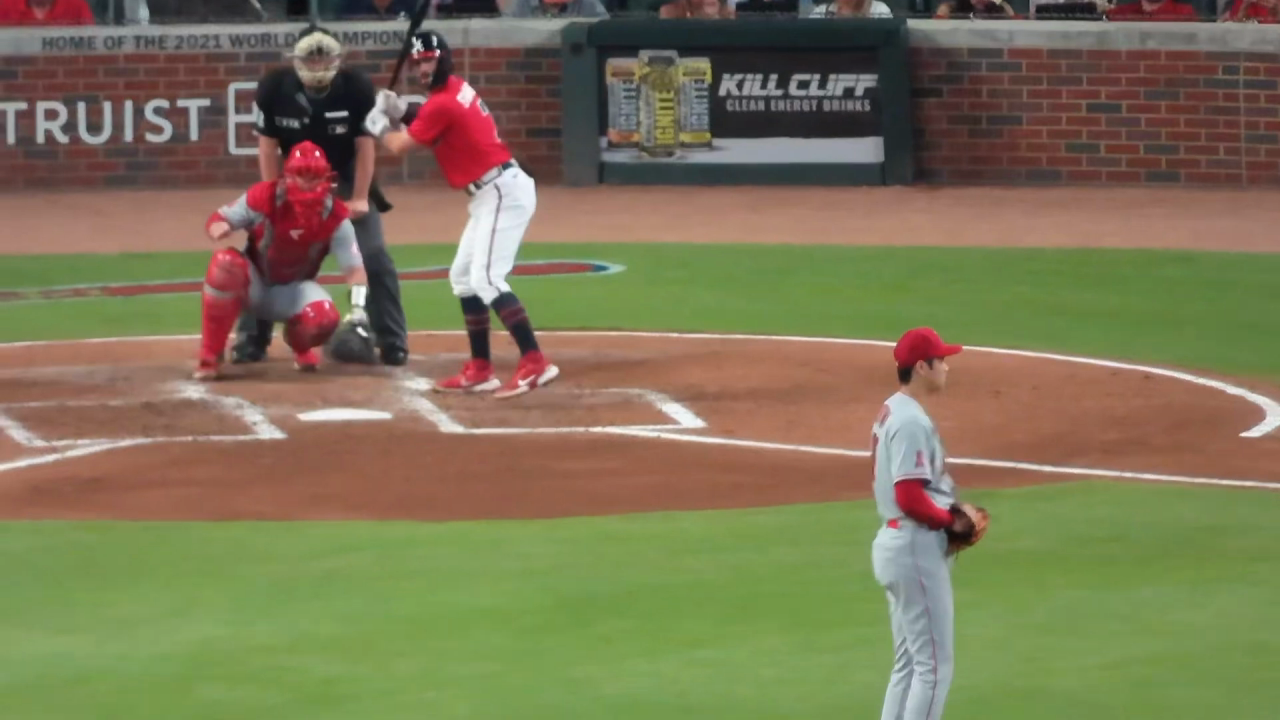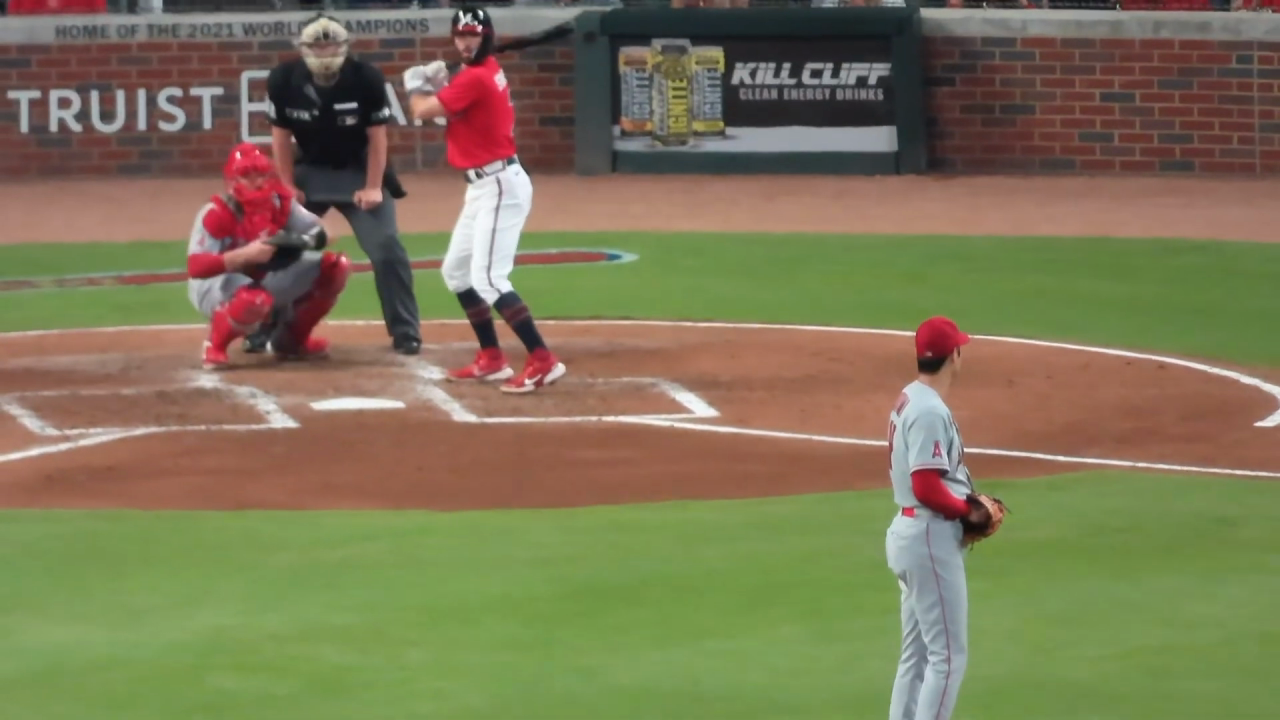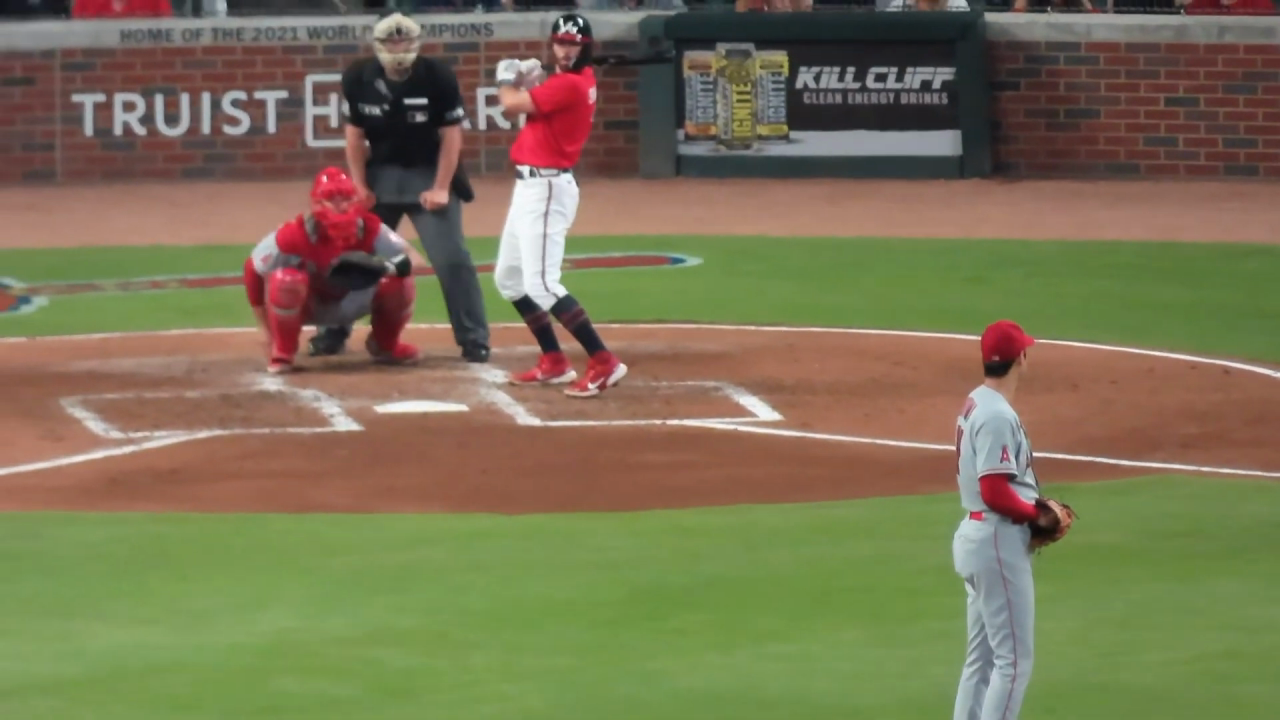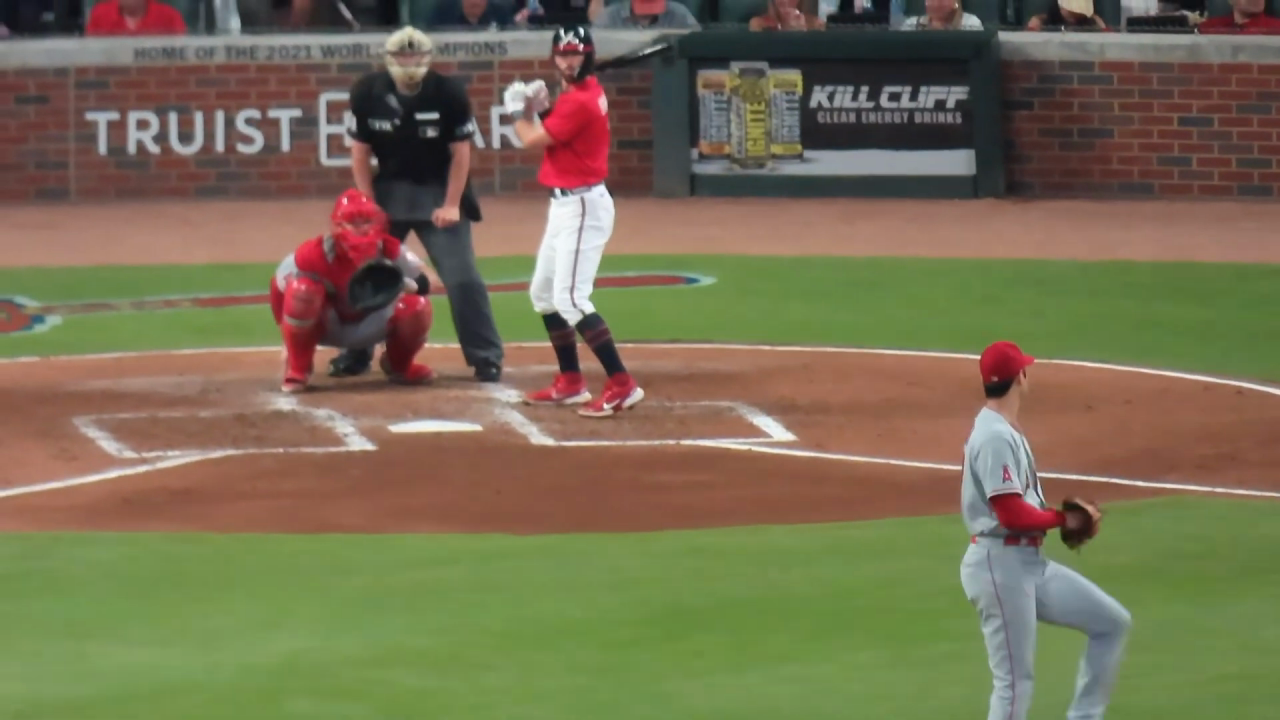
dt=0.7s
person 1, frame 1
left shoulder: (892, 411)
right shoulder: (912, 421)
right elbow: (910, 498)
left wrist: (947, 517)
right wrist: (953, 521)
left hip: (898, 543)
right hip: (914, 548)
left knee: (909, 662)
right knee: (934, 663)
person 1, frame 2
left shoulder: (909, 399)
right shoulder: (931, 410)
right elbow: (927, 488)
left wrist: (963, 507)
right wrist: (969, 511)
left hip: (911, 531)
right hip: (930, 537)
left knee: (917, 654)
right knee: (948, 654)
person 1, frame 3
left shoulder: (976, 403)
right shoulder: (998, 415)
right elbow: (995, 492)
left wrist: (1033, 511)
right wrist: (1039, 515)
left hip: (978, 536)
right hip: (996, 542)
left knee: (982, 658)
right knee: (1013, 659)
person 1, frame 4
left shoulder: (1002, 430)
right shoulder: (995, 435)
right elbow: (1013, 514)
left wrist: (1060, 516)
right wrist: (1063, 519)
left hip: (1026, 561)
right hip: (1000, 565)
left knee: (1113, 622)
right knee: (1015, 680)
person 2, frame 1
left shoulder: (441, 103)
right shoulder: (454, 88)
left elbow: (399, 146)
right elbow: (431, 127)
left wrist: (379, 124)
right wrist: (401, 113)
left hip: (502, 191)
right hip: (495, 190)
left knee: (486, 278)
right knee: (463, 276)
left ankle: (534, 361)
right ankle: (480, 370)
person 2, frame 2
left shoulder: (476, 77)
right shoulder: (483, 72)
left elbow: (423, 111)
right elbow: (455, 108)
left wrist: (415, 84)
right wrist: (439, 85)
left hip: (499, 185)
right hip: (485, 186)
left knee: (487, 279)
right knee: (456, 271)
left ankle: (543, 361)
right ankle: (491, 359)
person 2, frame 3
left shoulder: (570, 83)
right shoulder: (570, 80)
left elbow: (511, 104)
right elbow: (537, 107)
left wrist: (506, 77)
right wrist: (530, 82)
left hip: (546, 189)
right hip: (531, 186)
left knee: (541, 284)
right knee: (509, 279)
left ankle: (604, 362)
right ankle: (554, 361)
person 2, frame 4
left shoulder: (580, 100)
right shoulder: (581, 91)
left elbow: (532, 140)
right elbow: (556, 129)
left wrist: (516, 107)
right wrist: (541, 107)
left hip: (582, 206)
right hip: (566, 205)
left knee: (570, 298)
right knee: (544, 294)
left ankle: (622, 385)
right ankle: (570, 382)
person 3, frame 1
left shoulder: (357, 88)
right shoulder: (273, 88)
left elbow: (365, 147)
right elbow: (268, 146)
left wrist: (359, 197)
left hip: (345, 183)
left knee: (374, 260)
left ankle: (392, 342)
right ankle: (252, 339)
person 3, frame 2
left shoulder: (366, 78)
right shoulder: (283, 79)
left elbow: (377, 137)
right elbow: (281, 136)
left wrist: (373, 187)
right wrist: (289, 187)
left hip: (358, 172)
right hip: (308, 171)
left knee: (387, 250)
left ankle: (406, 331)
right ankle: (267, 328)
person 3, frame 3
left shoulder: (438, 77)
right shoulder: (357, 77)
left elbow: (451, 136)
right elbow: (355, 134)
left wrist: (440, 188)
right wrist: (359, 185)
left hip: (429, 175)
right hip: (380, 173)
left knee: (451, 257)
left ankle: (474, 337)
right ankle: (334, 332)
person 3, frame 4
left shoulder: (448, 93)
right shoulder: (367, 92)
left elbow: (461, 152)
right elbow: (360, 151)
left wrist: (452, 204)
left hip: (438, 193)
right hip: (389, 192)
left knee: (461, 276)
left ankle: (486, 356)
right ankle: (356, 353)
person 4, frame 1
left shoulder: (335, 216)
right shoulder: (264, 197)
left elbow: (355, 269)
right elbow: (217, 218)
left wrist: (358, 312)
right wrist: (218, 229)
left hip: (293, 291)
right hip: (253, 287)
left knee: (324, 319)
right knee: (226, 262)
left ankle: (300, 343)
right ankle: (210, 354)
person 4, frame 2
left shoulder: (280, 201)
right shoulder: (216, 215)
left elbow: (322, 234)
right elbow: (195, 267)
right wrist: (245, 254)
left hip: (265, 280)
left knee: (337, 267)
right knee: (255, 301)
left ankle: (291, 339)
right ankle: (215, 346)
person 4, frame 3
left shoulder: (370, 228)
right shoulder: (295, 235)
right elbow: (253, 270)
right wrist: (265, 327)
left hip: (349, 303)
right hip: (305, 304)
left knee: (399, 283)
right knee: (287, 280)
left ankle: (384, 345)
right ankle: (283, 350)
person 4, frame 4
left shoulder: (389, 250)
right shoulder: (314, 255)
left elbow: (430, 280)
right elbow: (278, 288)
left wrist: (410, 284)
right wrist: (289, 344)
left hip: (370, 325)
right hip: (328, 327)
left knee: (417, 306)
right knee: (300, 290)
left ankle: (398, 366)
right ankle: (297, 369)
